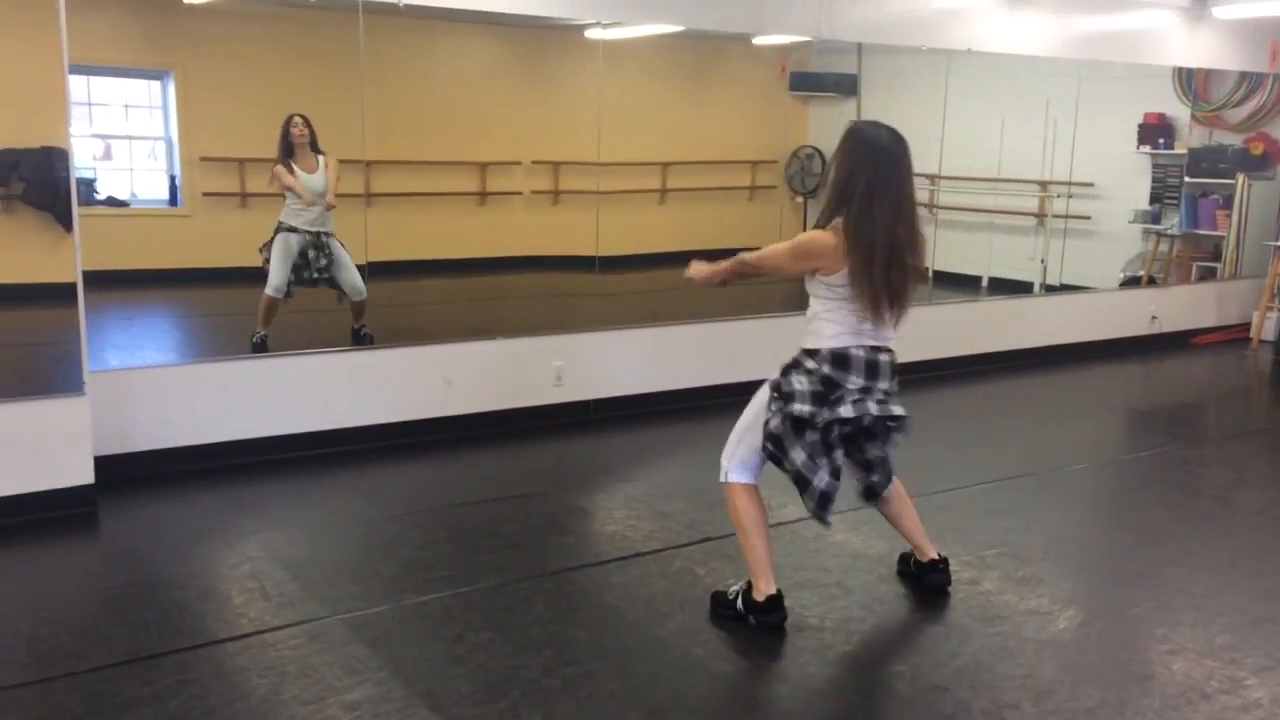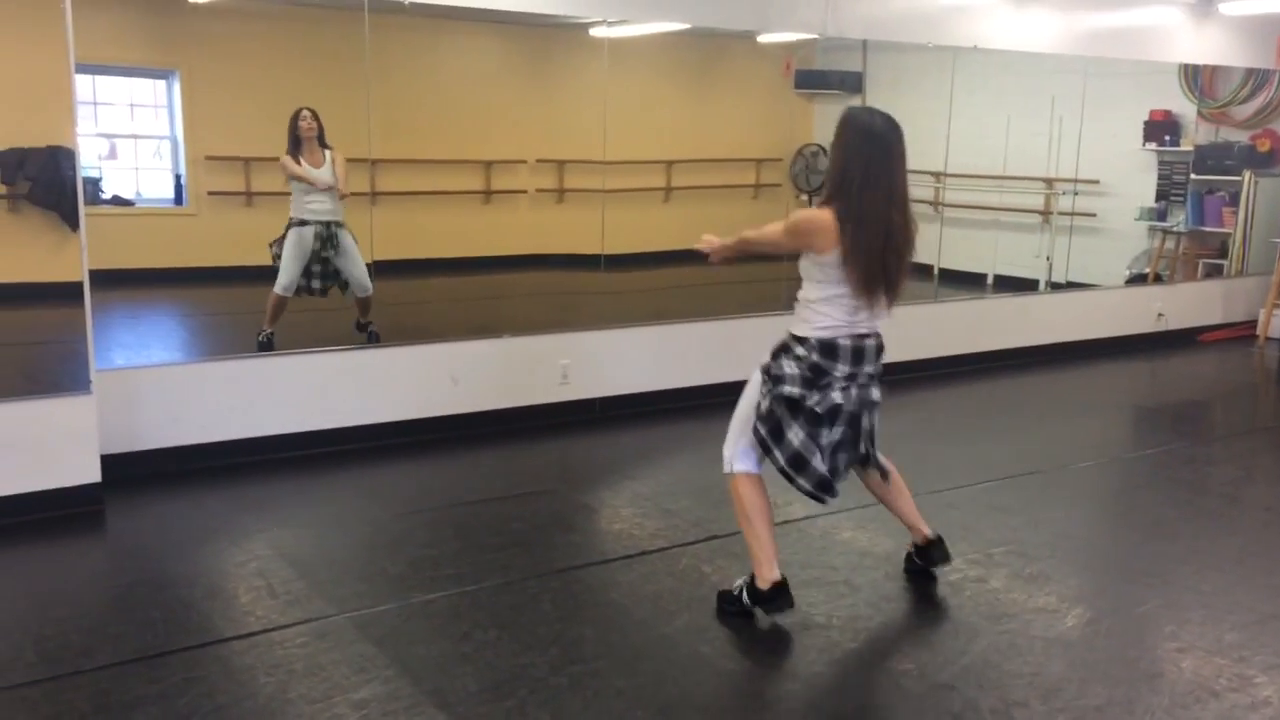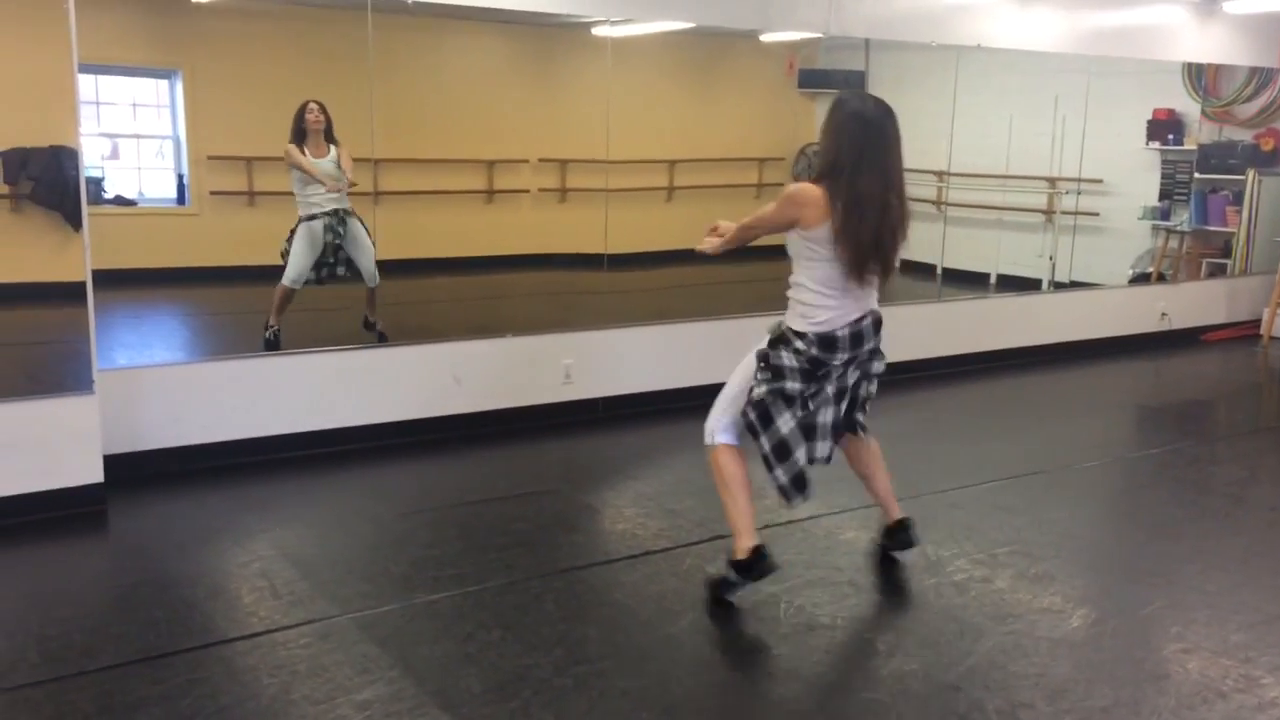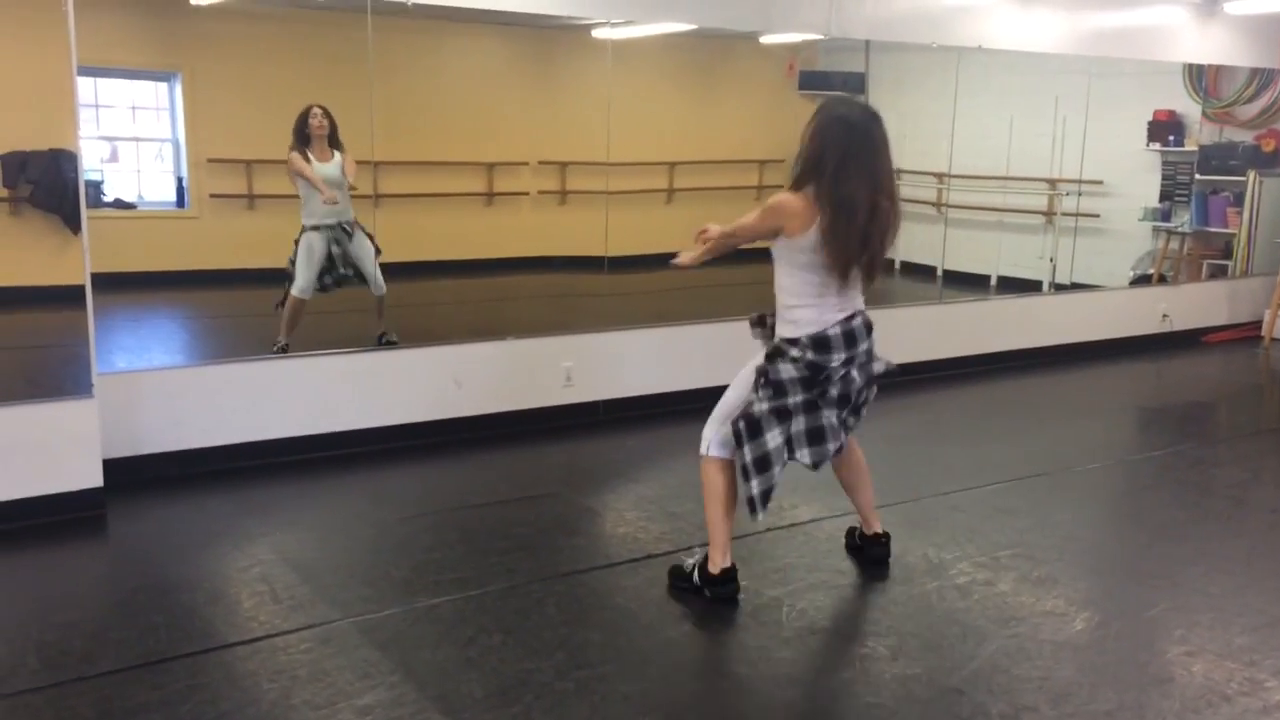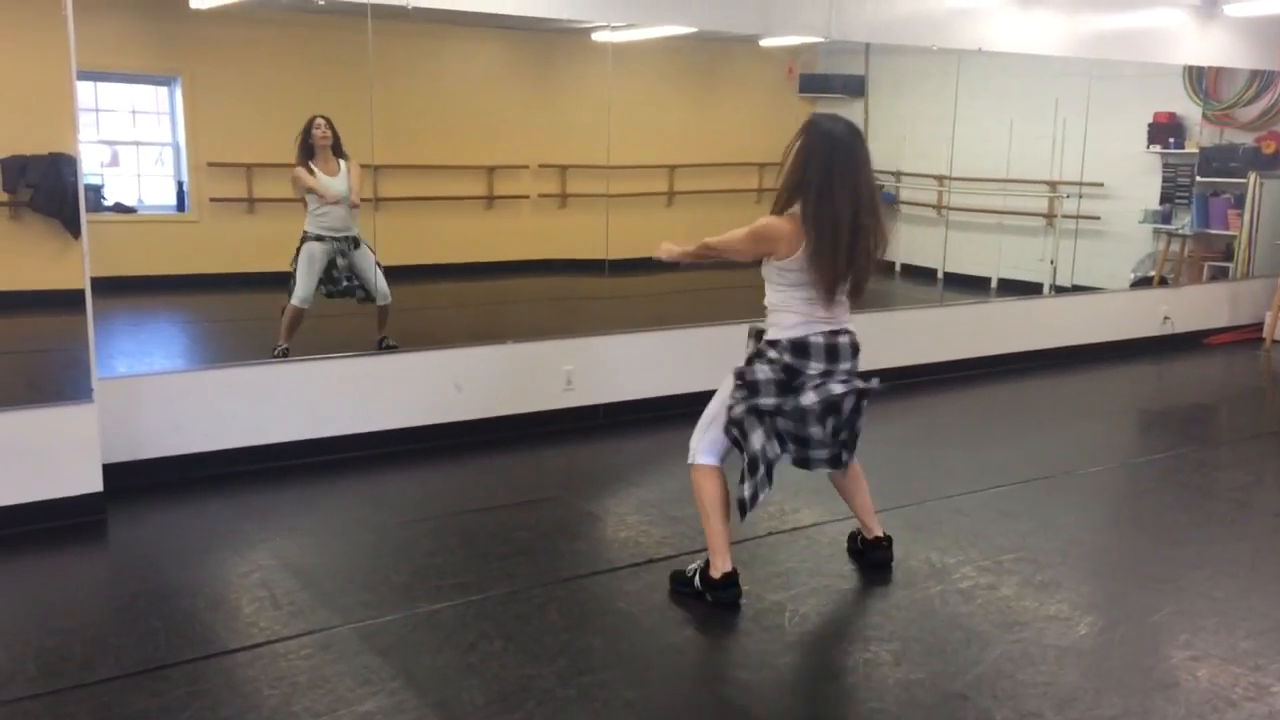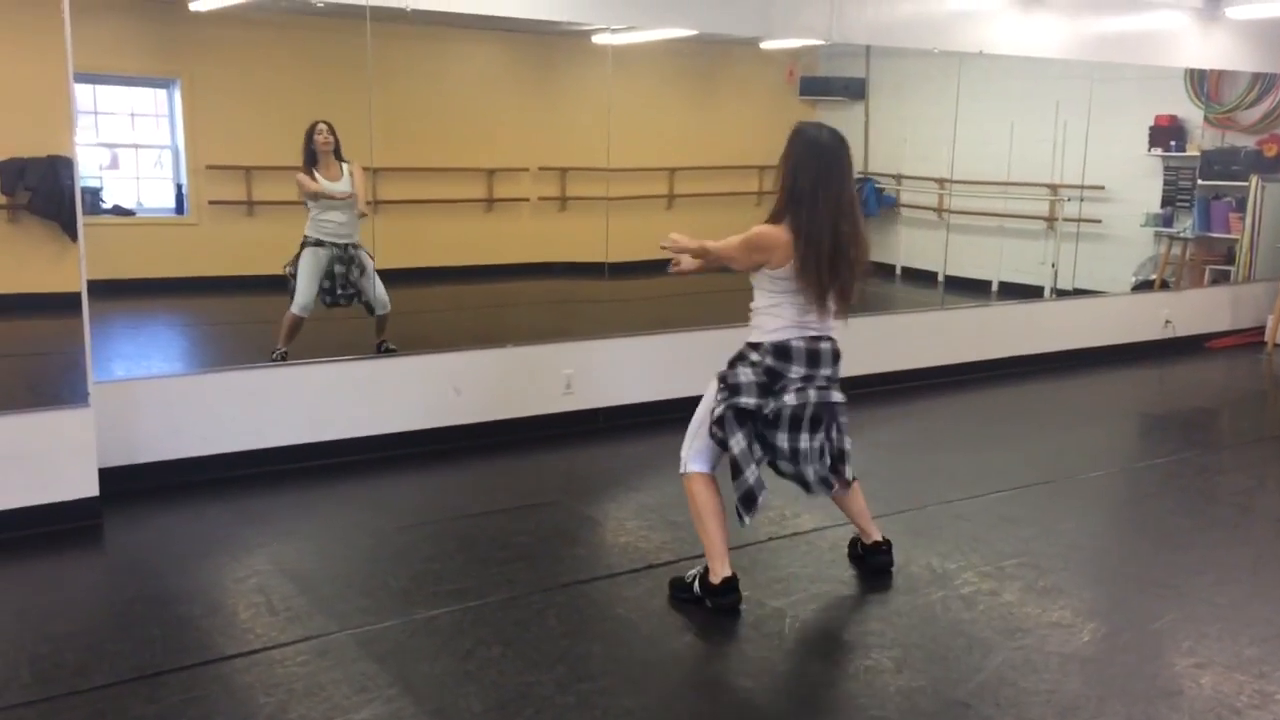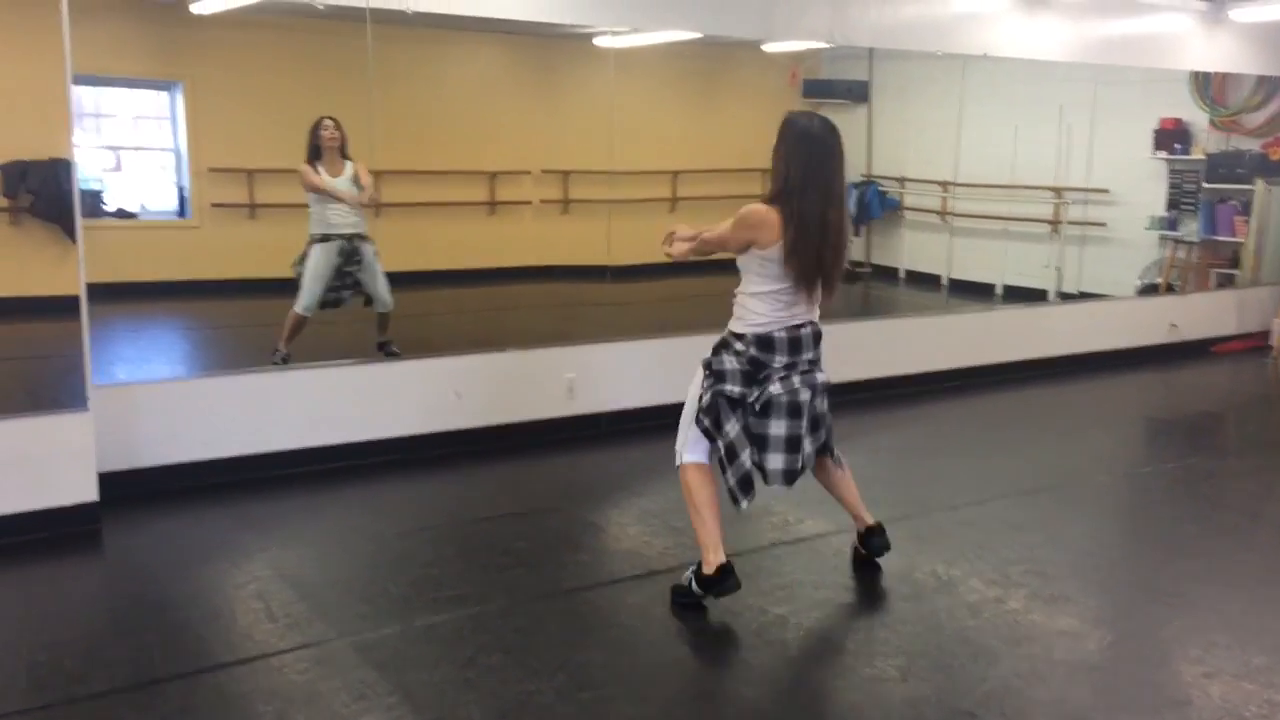
dt=0.1s
person 1, frame 1
left shoulder: (823, 246)
right shoulder: (902, 238)
left elbow: (758, 264)
left wrist: (715, 272)
right wrist: (739, 263)
left hip: (817, 373)
right hip: (877, 372)
left knee: (738, 468)
right knee: (874, 470)
left ankle: (763, 595)
right ankle: (930, 560)
person 1, frame 2
left shoulder: (817, 223)
right shoulder: (893, 224)
left elbow: (760, 239)
left wrist: (720, 248)
right wrist: (736, 244)
left hip: (808, 358)
right hip: (864, 357)
left knee: (740, 457)
right knee: (862, 454)
left ankle: (767, 583)
right ankle: (926, 540)
person 1, frame 3
left shoulder: (806, 198)
right shoulder: (886, 206)
left elbow: (753, 225)
left wrist: (720, 242)
right wrist: (736, 228)
left hip: (805, 346)
right hip: (860, 338)
left knee: (723, 431)
right knee: (847, 424)
left ankle: (748, 552)
right ankle: (896, 522)
person 1, frame 4
left shoulder: (789, 207)
right shoulder: (873, 209)
left elbow: (737, 235)
left wrist: (700, 253)
right wrist: (723, 234)
left hip: (799, 353)
right hip: (851, 340)
left knee: (718, 445)
right knee: (836, 432)
left ankle: (717, 570)
right ankle: (873, 536)
person 1, frame 5
left shoulder: (777, 230)
right shoulder: (861, 226)
left elbow: (721, 249)
left wrist: (681, 254)
right wrist: (702, 249)
left hip: (782, 359)
right hip: (837, 354)
left knee: (705, 451)
right knee: (833, 446)
left ankle: (720, 573)
right ankle: (874, 539)
person 1, frame 6
left shoulder: (771, 239)
right shoulder: (842, 235)
left elbow: (720, 253)
left wrist: (686, 246)
right wrist: (699, 256)
left hip: (766, 363)
right hip: (820, 360)
left knee: (696, 460)
right knee: (824, 458)
left ankle: (719, 579)
right ankle: (874, 544)
person 1, frame 7
left shoulder: (760, 218)
right shoulder: (831, 220)
left elbow: (711, 241)
left wrist: (680, 244)
right wrist: (694, 235)
left hip: (747, 352)
right hip: (802, 347)
left knee: (692, 450)
right knee: (812, 440)
left ankle: (713, 569)
right ankle: (869, 529)
person 2, frame 1
left shoulder: (328, 161)
right shoulder: (282, 167)
left elbow: (332, 181)
right elbow: (292, 185)
left wrist: (330, 196)
right wrist: (304, 196)
left hip: (323, 234)
right hip: (290, 232)
left knee: (357, 288)
right knee: (276, 284)
left ankle: (358, 327)
right ankle: (260, 333)
person 2, frame 2
left shoulder: (334, 156)
right shoulder: (289, 160)
left elbow: (340, 174)
right elbow: (301, 174)
left wrist: (342, 186)
right wrist: (319, 183)
left hip: (335, 228)
right hip: (302, 227)
left knee: (363, 284)
right knee: (285, 283)
left ankle: (365, 322)
right ankle: (267, 331)
person 2, frame 3
left shoulder: (338, 150)
right shoulder: (293, 150)
left elbow: (346, 165)
right elbow: (308, 167)
left wrist: (349, 177)
right wrist: (325, 180)
left hip: (344, 217)
right hip: (312, 220)
left knee: (370, 272)
right knee: (294, 276)
left ankle: (372, 320)
right ankle: (272, 324)
person 2, frame 4
left shoulder: (342, 156)
right shoulder: (297, 157)
left elbow: (350, 171)
right elbow: (309, 174)
left wrist: (351, 181)
right wrist: (325, 191)
left hip: (348, 227)
right hip: (315, 229)
left knee: (377, 280)
right knee: (302, 286)
left ankle: (383, 334)
right ankle: (282, 341)
person 2, frame 5
left shoulder: (350, 165)
right shoulder: (302, 170)
left elbow: (355, 184)
right elbow: (313, 186)
left wrist: (354, 196)
right wrist: (328, 195)
left hip: (350, 239)
right hip: (317, 240)
left knee: (383, 293)
right knee: (302, 296)
left ankle: (382, 338)
right ankle: (282, 345)
person 2, frame 6
left shoulder: (352, 169)
right shoulder: (305, 177)
left elbow: (360, 188)
right elbow: (317, 190)
left wrist: (362, 204)
right wrist: (337, 195)
left hip: (350, 246)
right hip: (317, 245)
left knee: (382, 301)
right knee: (303, 303)
left ankle: (381, 342)
right ankle: (280, 349)
person 2, frame 7
left shoulder: (355, 167)
right shoulder: (309, 170)
left elbow: (366, 180)
right elbow: (323, 187)
left wrist: (369, 192)
right wrist: (346, 197)
left hip: (358, 240)
right hip: (324, 241)
left knee: (384, 298)
right knee: (307, 302)
left ankle: (384, 340)
right ankle: (282, 349)
